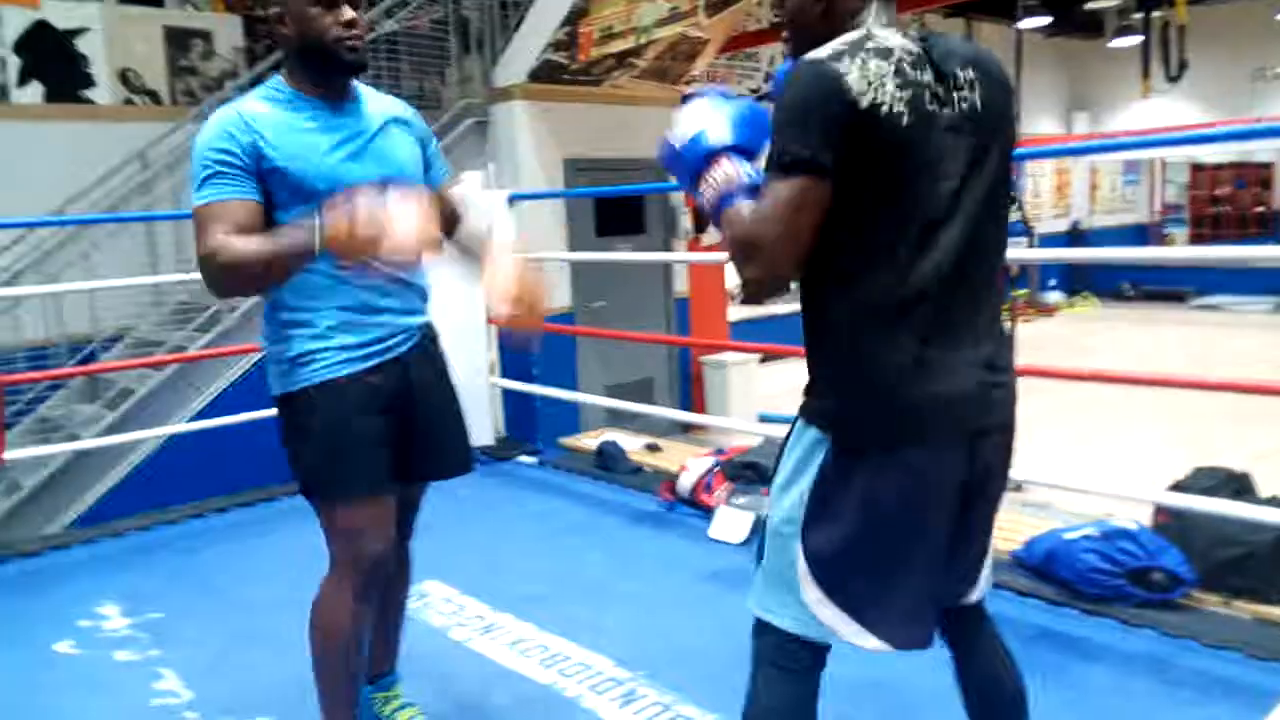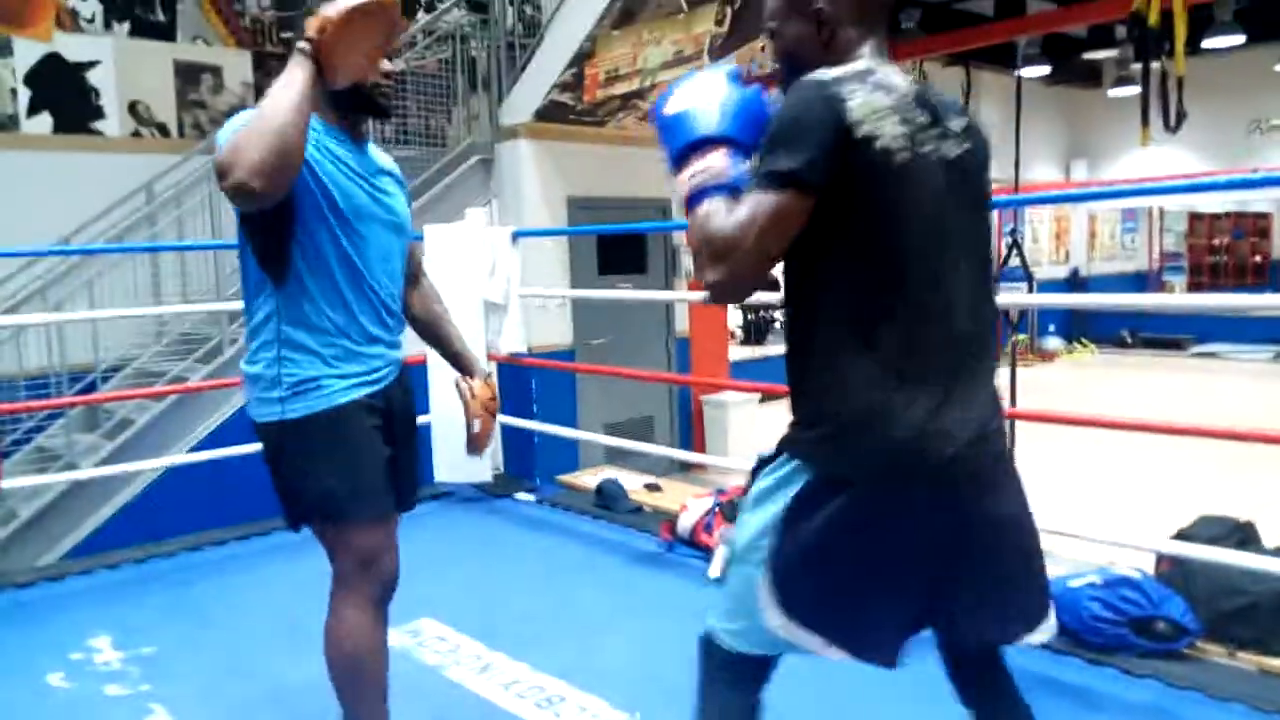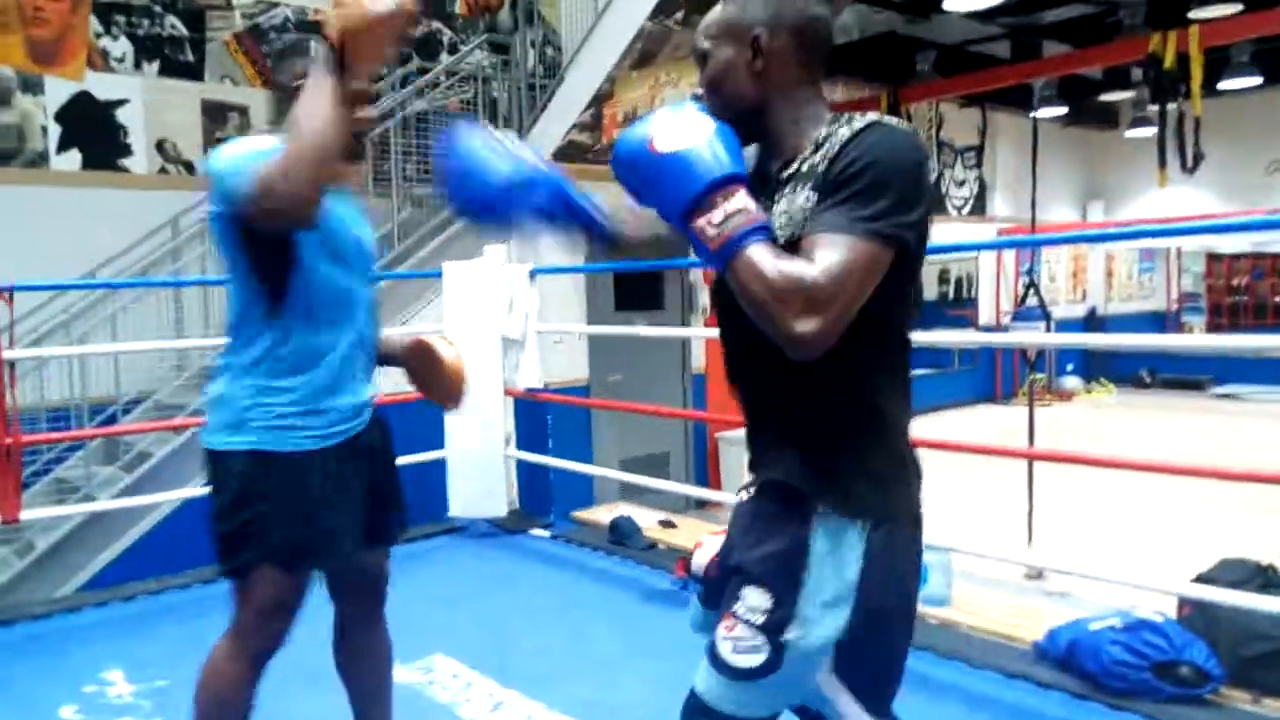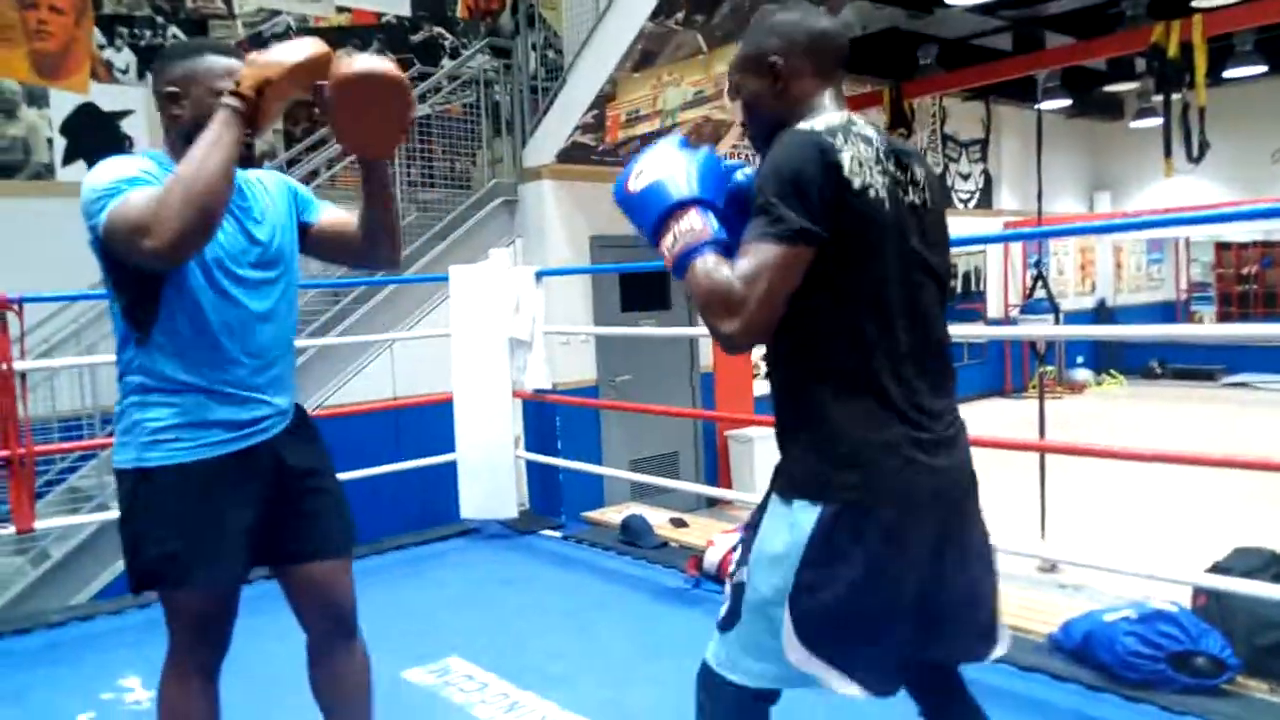
dt=0.4s
person 1, frame 1
left shoulder: (822, 79)
right shoulder: (981, 74)
left elbow: (764, 267)
left wrist: (718, 169)
left hip: (870, 414)
right hip: (981, 402)
left knee: (787, 639)
right knee: (961, 606)
person 1, frame 2
left shoulder: (822, 103)
right shoulder: (957, 126)
left elbow: (728, 270)
left wrist: (703, 156)
left hip: (851, 452)
right hip: (967, 445)
left knee: (733, 657)
right knee: (975, 654)
person 1, frame 3
left shoulder: (879, 154)
right shoulder: (758, 169)
left elbow: (810, 317)
right elbow: (651, 233)
left wrist: (717, 207)
right wrist: (551, 196)
left hip: (842, 498)
right hip: (789, 485)
person 1, frame 4
left shoulder: (804, 154)
right shoulder: (907, 164)
left elbow: (738, 319)
left wrist: (680, 218)
right wrist: (753, 224)
left hip: (846, 480)
right hip: (933, 469)
person 2, frame 1
left shoulder: (398, 119)
right shoulder: (242, 128)
left elbow: (449, 210)
right elbow: (221, 260)
left wrist: (493, 253)
right wrist: (323, 239)
left hip: (412, 351)
right hip: (328, 370)
left knee: (395, 534)
right knee: (360, 553)
person 2, frame 2
left shoulder: (383, 166)
right shoulder: (270, 130)
right elbow: (251, 180)
left wrist: (470, 367)
right wrist: (309, 58)
left hip: (384, 385)
right hip: (312, 394)
left knee: (368, 571)
right knee: (368, 576)
person 2, frame 3
left shoulder: (338, 202)
right shoulder: (250, 161)
right elbow: (291, 199)
left wrist: (401, 351)
right wrist: (335, 69)
left hip: (349, 428)
right hip: (275, 437)
left knee: (365, 597)
right knee: (261, 625)
person 2, frame 4
left shoulder: (277, 192)
right shoulder: (120, 179)
left elbow: (379, 254)
right elbow: (167, 239)
left wrist: (372, 158)
right wrist: (235, 111)
left hip: (282, 435)
right hip: (181, 453)
left knee: (335, 614)
right knee: (198, 645)
